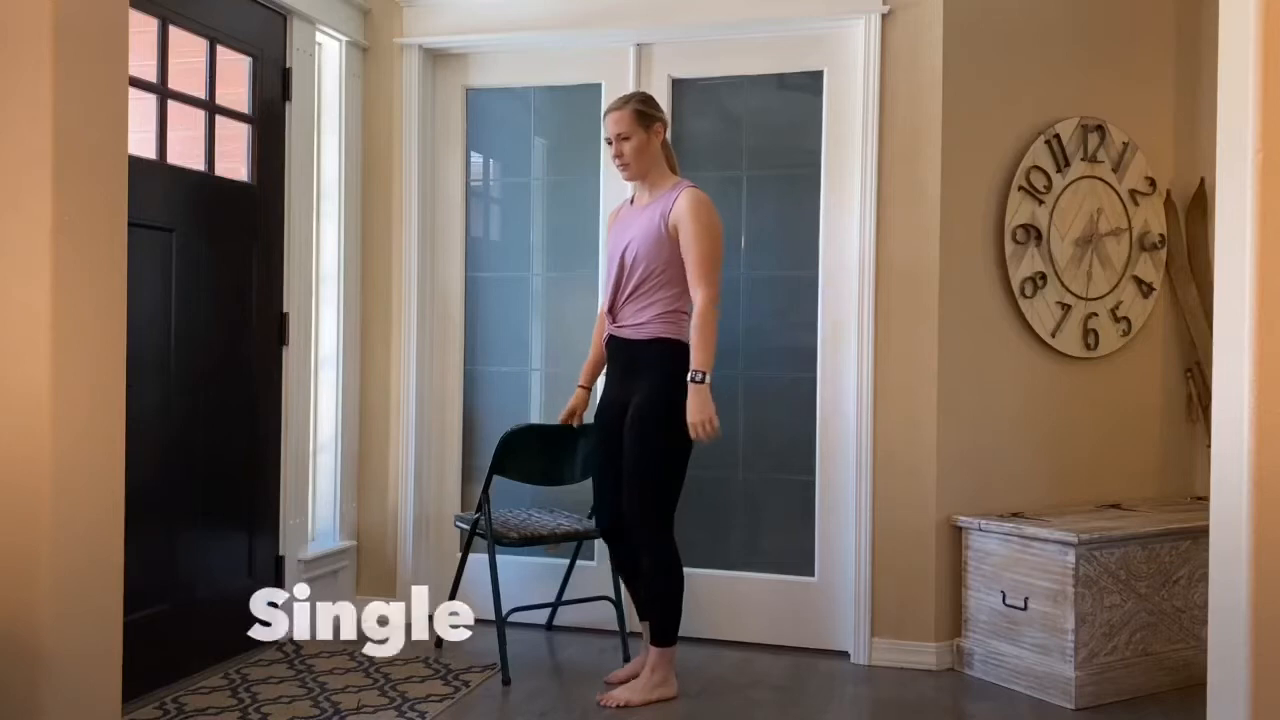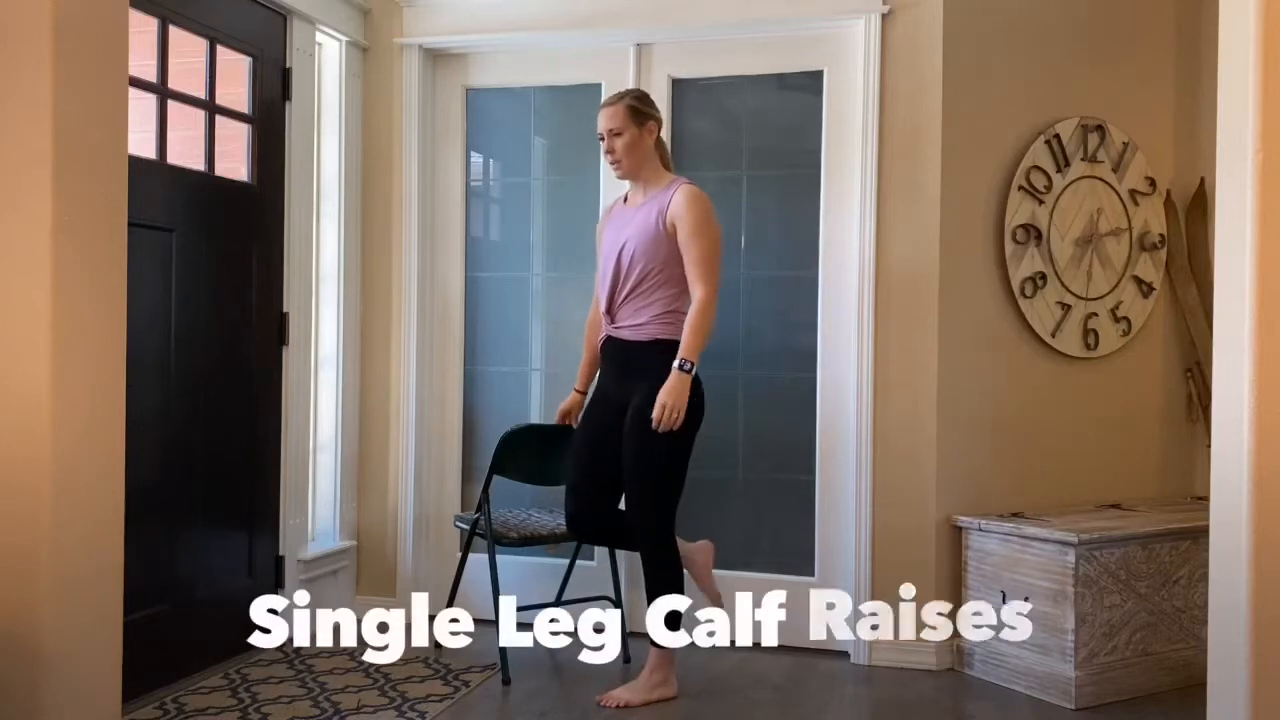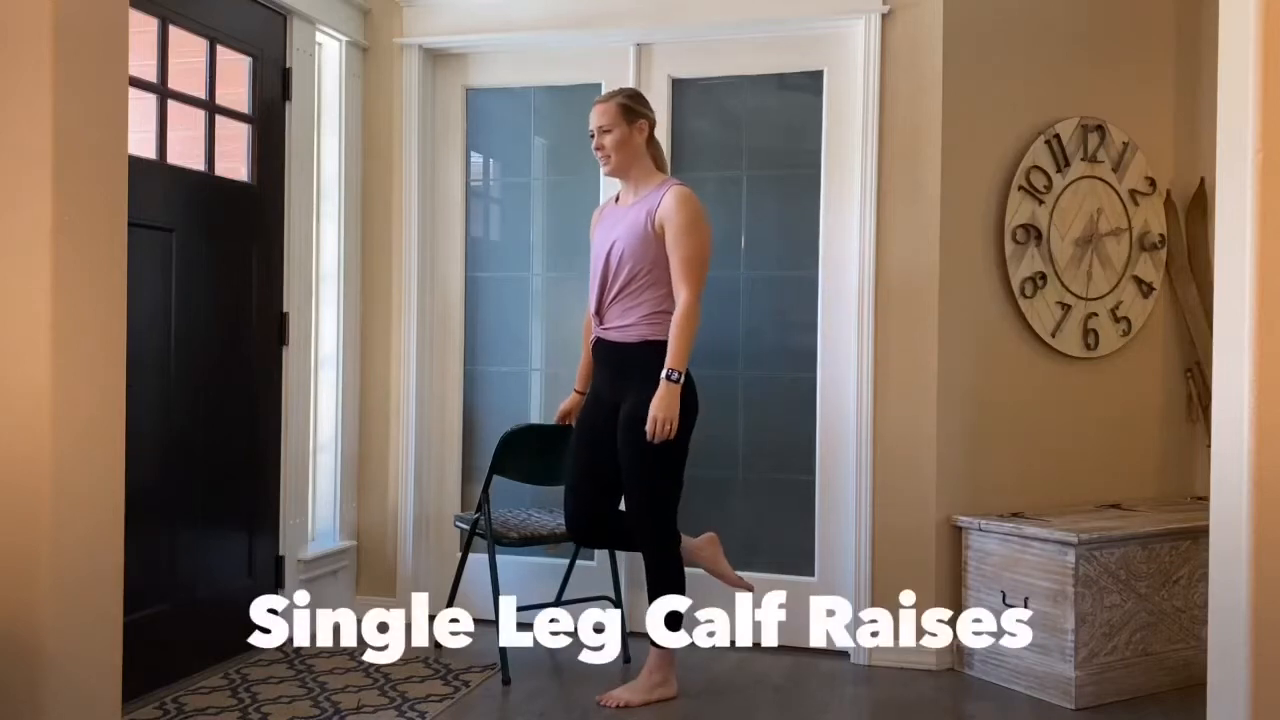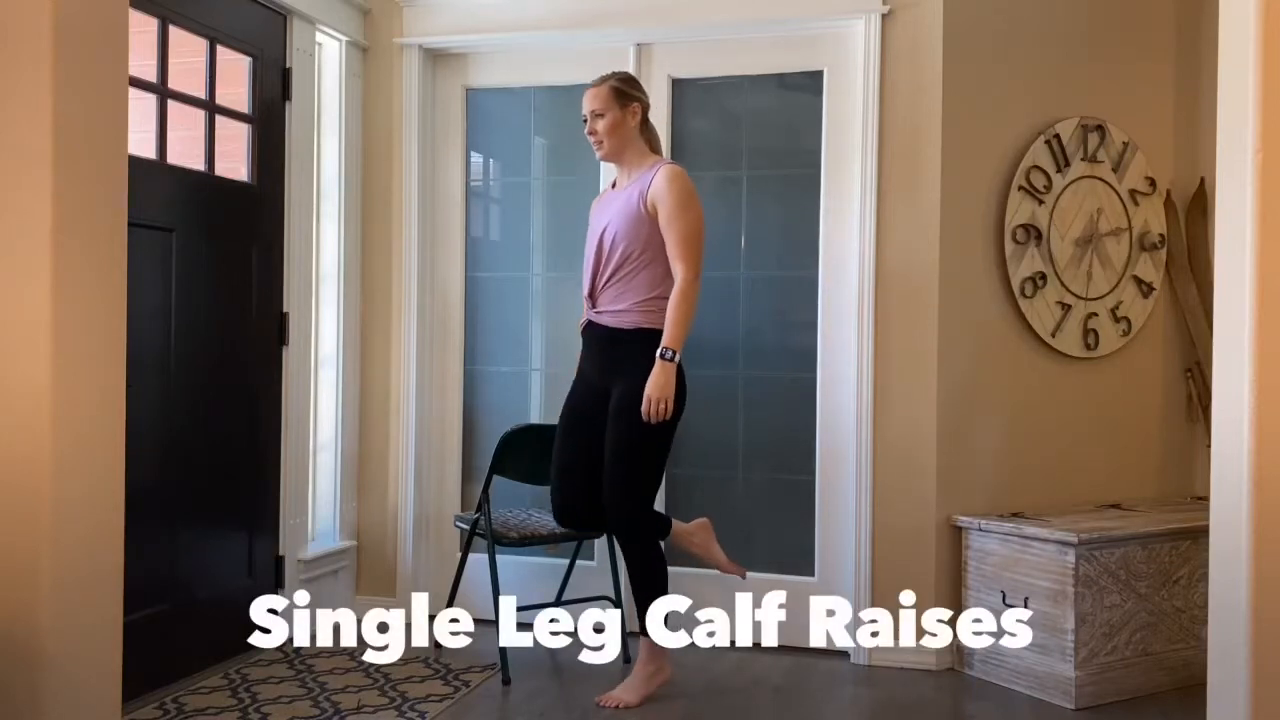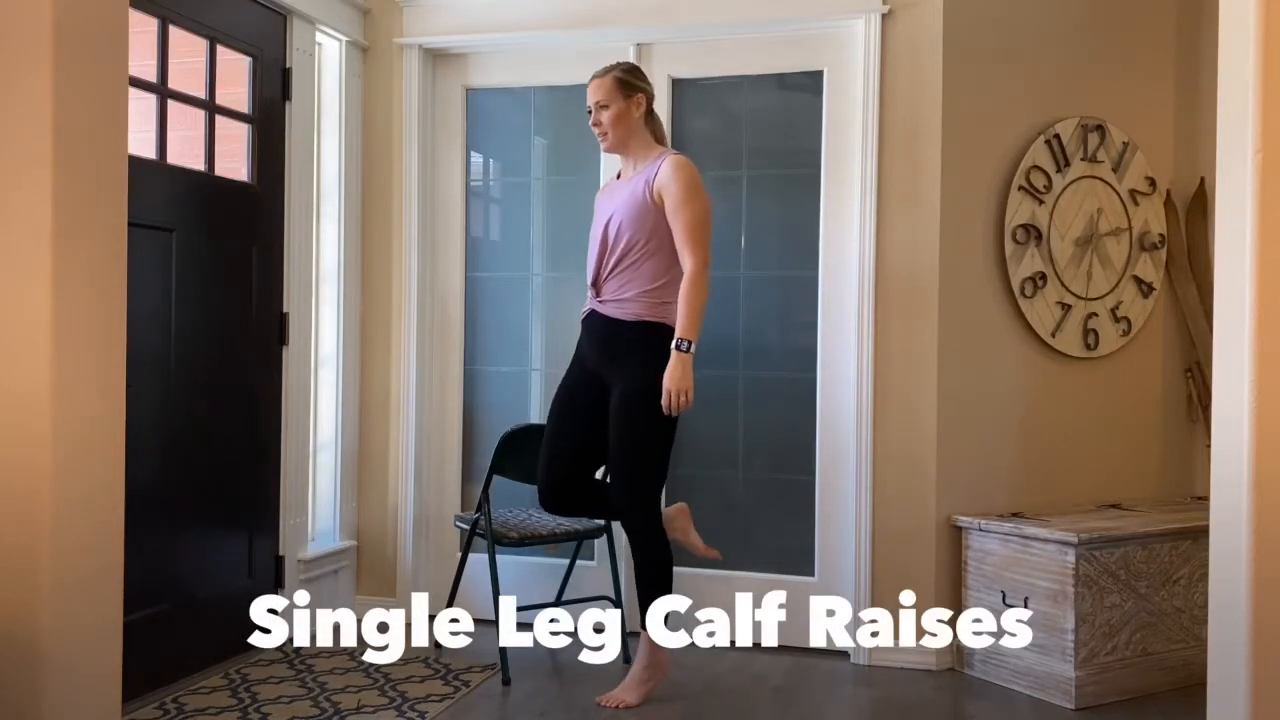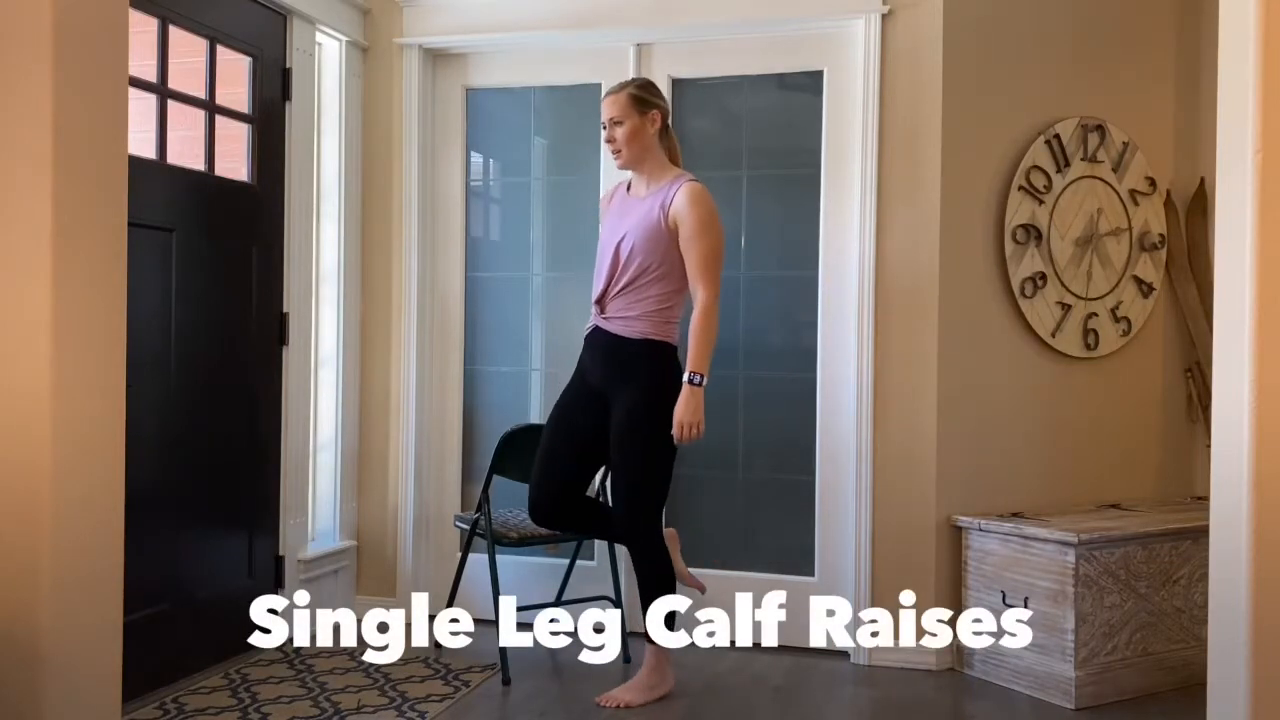
dt=0.4s
person 1, frame 1
left shoulder: (688, 204)
right shoulder: (620, 215)
left elbow: (704, 300)
left wrist: (699, 383)
right wrist: (584, 385)
left hip: (663, 372)
right hip: (621, 374)
left knee: (647, 521)
right knee: (612, 519)
left ankle: (660, 671)
right ankle: (652, 647)
person 1, frame 2
left shoulder: (684, 201)
right shoulder: (612, 214)
left elbow: (704, 295)
left wrist: (683, 376)
right wrist: (581, 386)
left hip: (661, 373)
right hip: (617, 375)
left knee: (649, 521)
right knee: (584, 512)
left ankle: (660, 673)
right ankle: (685, 555)
person 1, frame 3
left shoulder: (675, 201)
right shoulder: (603, 213)
left elbow: (687, 300)
left wrist: (671, 383)
right wrist: (580, 388)
left hip: (652, 374)
right hip: (609, 377)
left knee: (649, 521)
right knee: (585, 519)
left ankle: (660, 672)
right ankle: (692, 548)
person 1, frame 4
left shoulder: (668, 182)
right shoulder: (603, 199)
left elbow: (685, 280)
left wrist: (666, 364)
right wrist: (588, 370)
left hip: (642, 358)
right hip: (596, 359)
left knee: (624, 511)
right knee: (571, 505)
left ankle: (651, 662)
right ankle: (683, 534)
person 1, frame 5
left shoulder: (672, 172)
right shoulder: (608, 188)
left elbow: (695, 269)
left wrist: (681, 353)
left hip: (643, 350)
right hip: (593, 346)
left knee: (633, 505)
right knee: (557, 487)
left ankle: (652, 658)
right ankle: (667, 518)
person 1, frame 6
left shoulder: (687, 198)
right shoulder: (613, 199)
left elbow: (706, 300)
left wrist: (693, 387)
left hip: (647, 368)
right hip: (595, 360)
left knee: (636, 518)
right knee: (549, 501)
left ankle: (658, 669)
right ankle: (659, 545)
